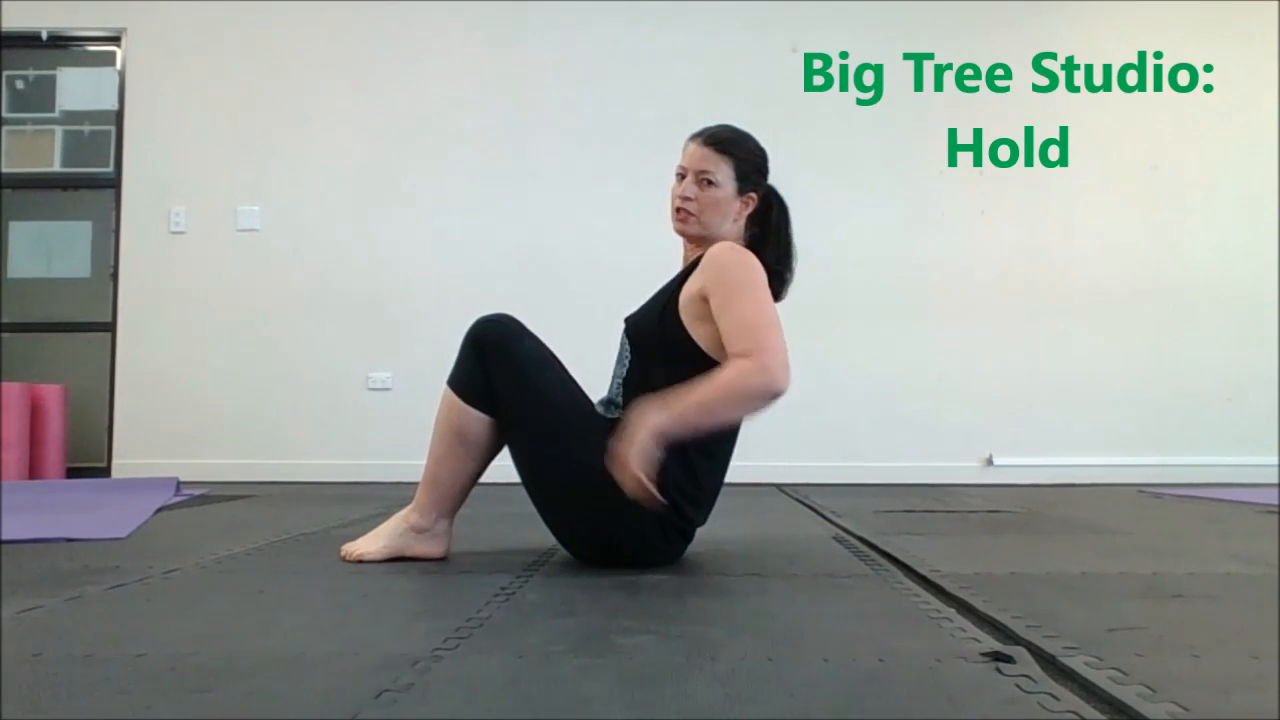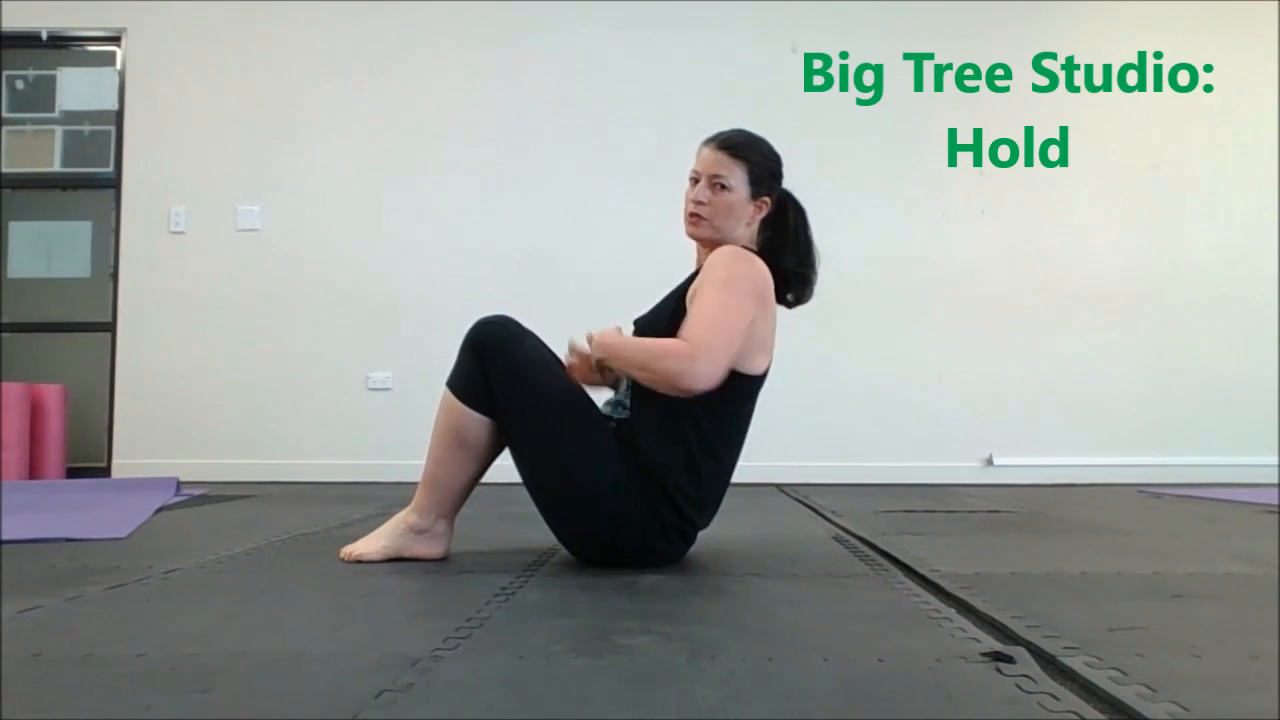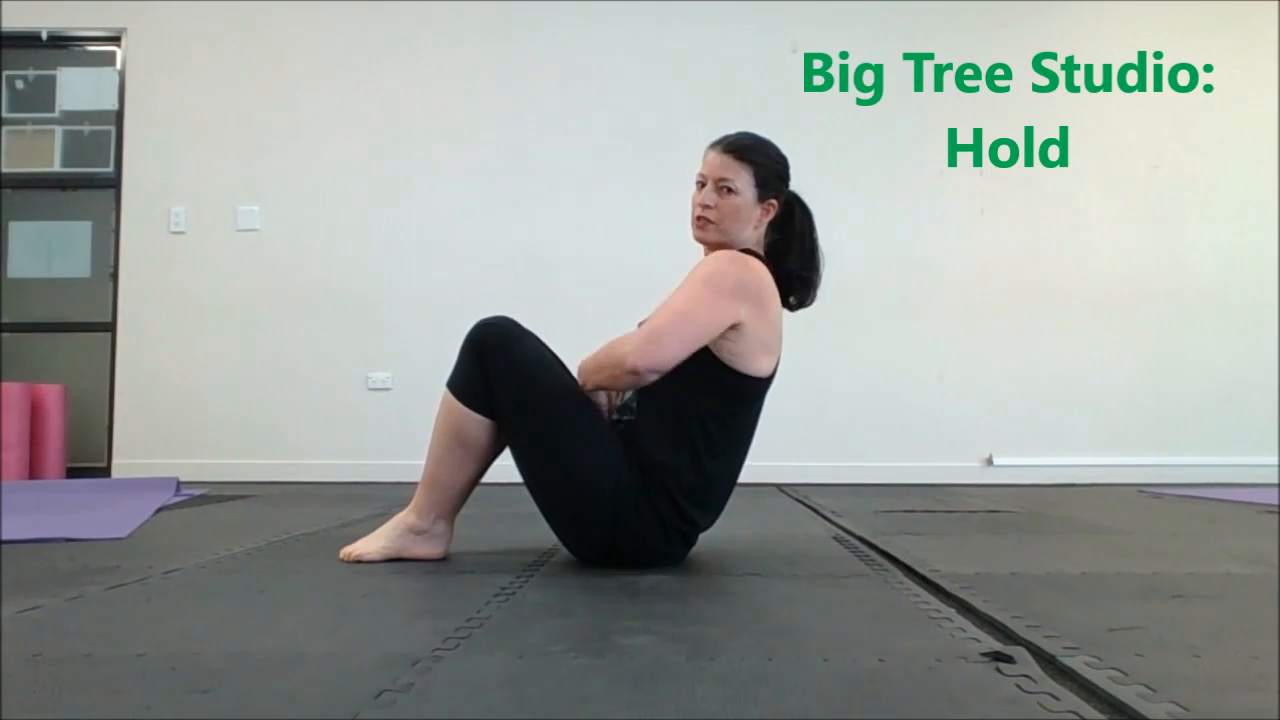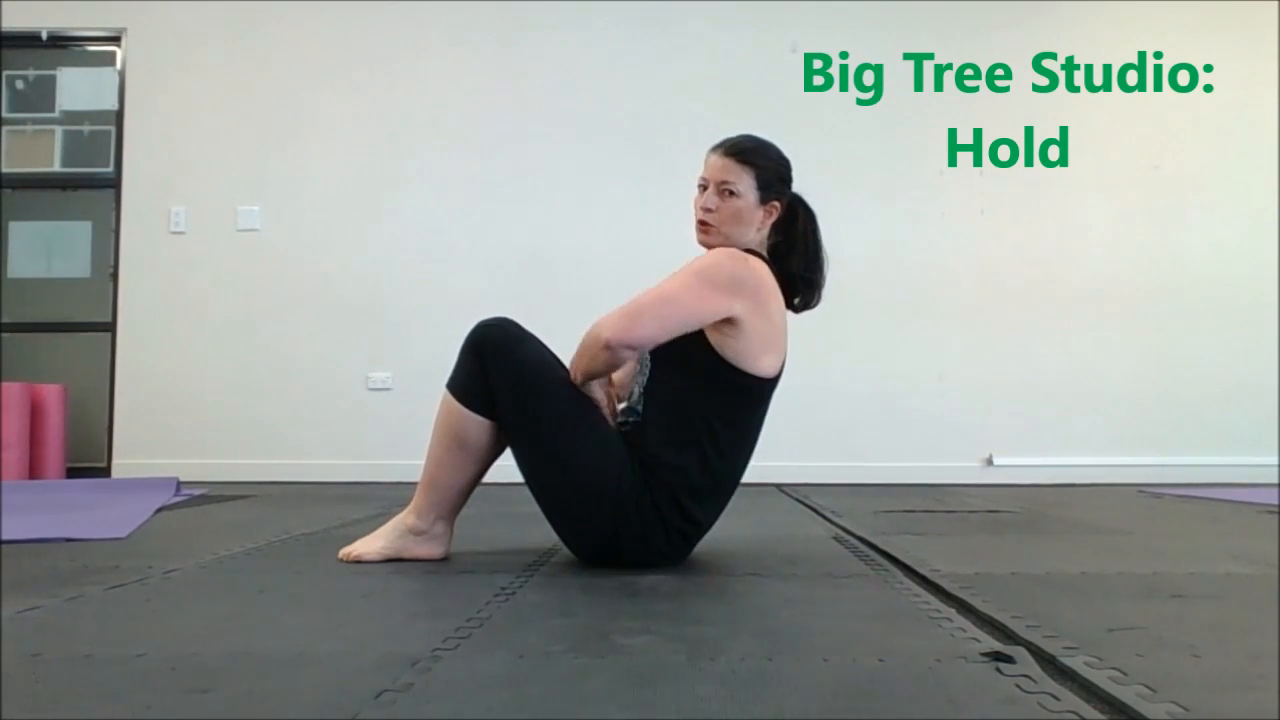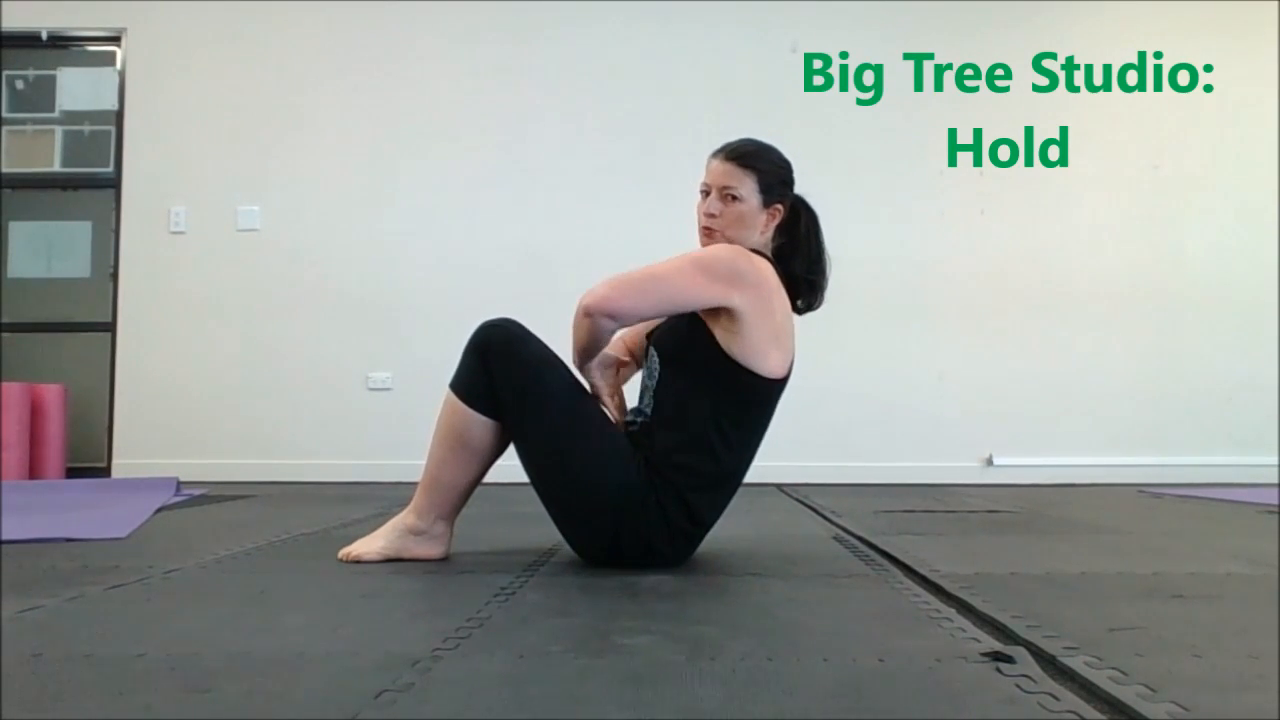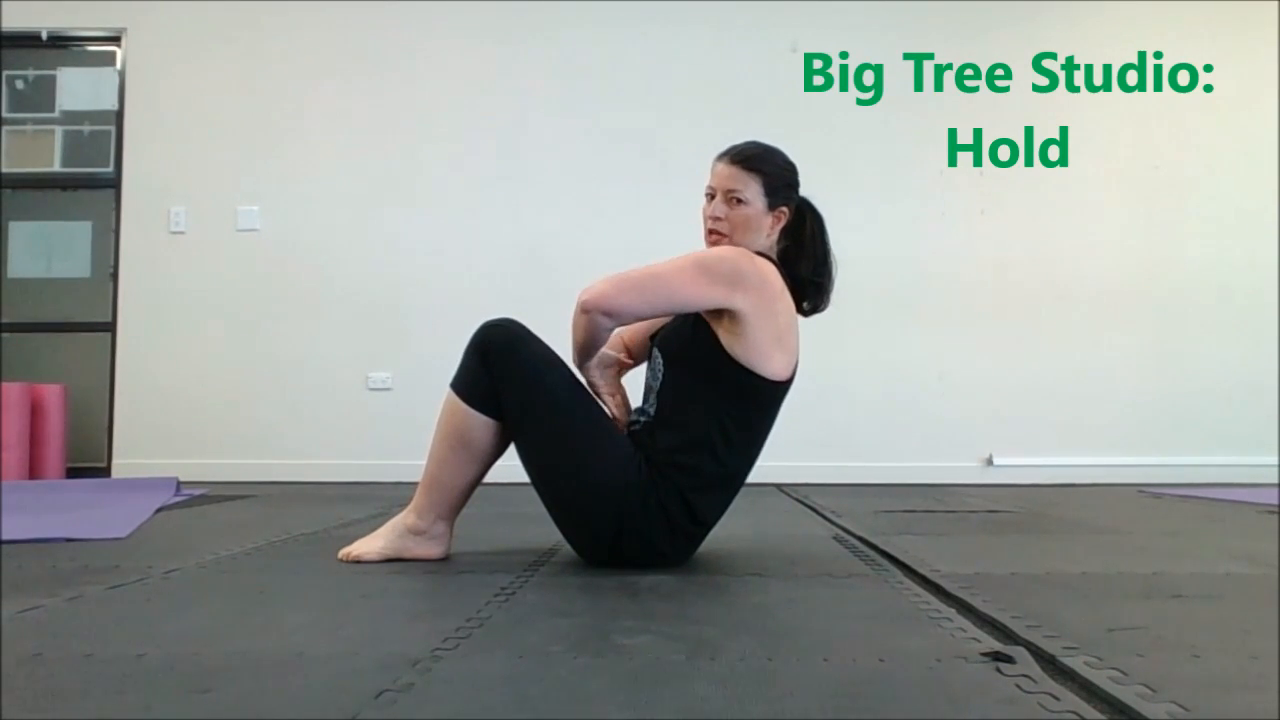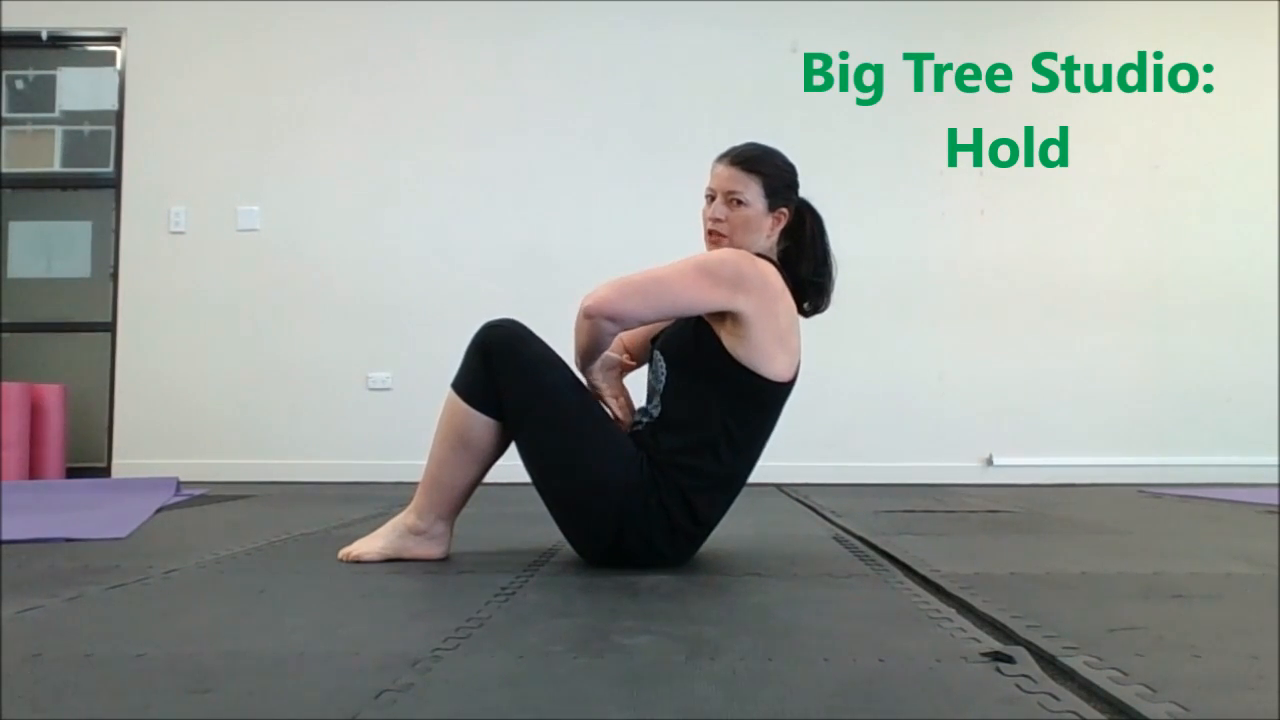
dt=0.2s
person 1, frame 1
left shoulder: (731, 264)
right shoulder: (703, 273)
left elbow: (768, 375)
left wrist: (653, 425)
left hip: (632, 518)
left knee: (496, 342)
right knee: (502, 350)
left ankle: (424, 526)
right ankle: (429, 519)
person 1, frame 2
left shoulder: (738, 270)
right shoulder: (717, 274)
left elbow: (694, 370)
left wrist: (610, 348)
right wrist: (610, 360)
left hip: (636, 517)
right hip: (639, 511)
left knee: (495, 344)
right knee: (507, 360)
left ankle: (425, 526)
right ankle: (430, 519)
person 1, frame 3
left shoulder: (738, 274)
right shoulder: (725, 282)
left elbow: (637, 356)
right elbow: (650, 364)
left wrist: (589, 378)
right wrist: (601, 383)
left hip: (637, 518)
right hip: (643, 511)
left knee: (495, 345)
right knee: (506, 358)
left ankle: (424, 526)
right ankle: (430, 520)
person 1, frame 4
left shoulder: (736, 272)
right shoulder: (727, 287)
left elbow: (615, 335)
right elbow: (641, 357)
left wrist: (584, 375)
right wrist: (598, 384)
left hip: (641, 518)
right hip: (647, 510)
left knee: (495, 346)
right knee: (504, 360)
left ankle: (424, 527)
right ankle: (429, 523)
person 1, frame 5
left shoulder: (739, 270)
right shoulder: (724, 294)
left elbow: (600, 305)
right elbow: (628, 346)
left wrist: (588, 363)
right wrist: (603, 368)
left hip: (644, 518)
right hip: (647, 512)
left knee: (499, 347)
right knee: (505, 355)
left ankle: (424, 528)
right ankle: (429, 523)
person 1, frame 6
left shoulder: (743, 273)
right shoulder: (724, 295)
left elbow: (598, 302)
right elbow: (621, 342)
left wrist: (588, 362)
right wrist: (602, 365)
left hip: (644, 517)
right hip: (649, 511)
left knee: (500, 347)
right knee: (506, 354)
left ankle: (423, 527)
right ankle: (430, 521)
person 1, frame 7
left shoulder: (745, 275)
right shoulder: (725, 299)
left elbow: (601, 307)
right elbow: (620, 343)
left wrist: (591, 366)
right wrist: (603, 372)
left hip: (645, 517)
right hip: (651, 509)
left knee: (501, 347)
right knee: (508, 360)
left ankle: (424, 527)
right ankle: (429, 521)
